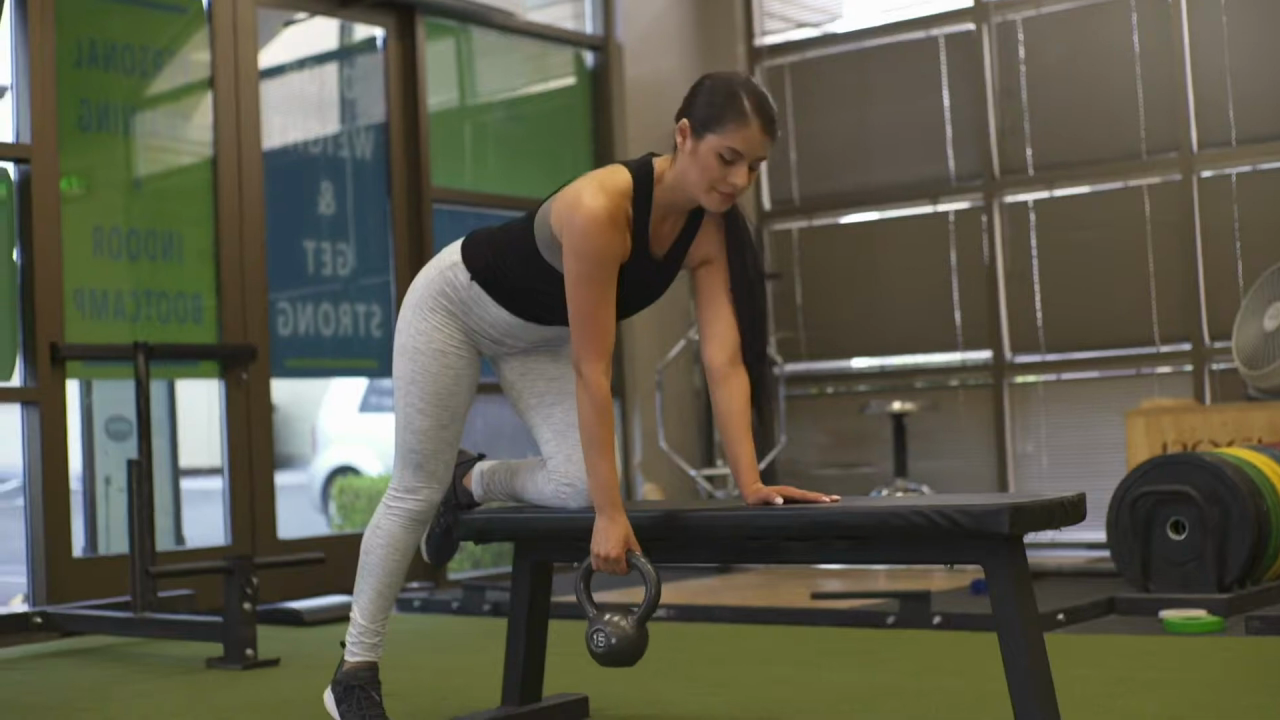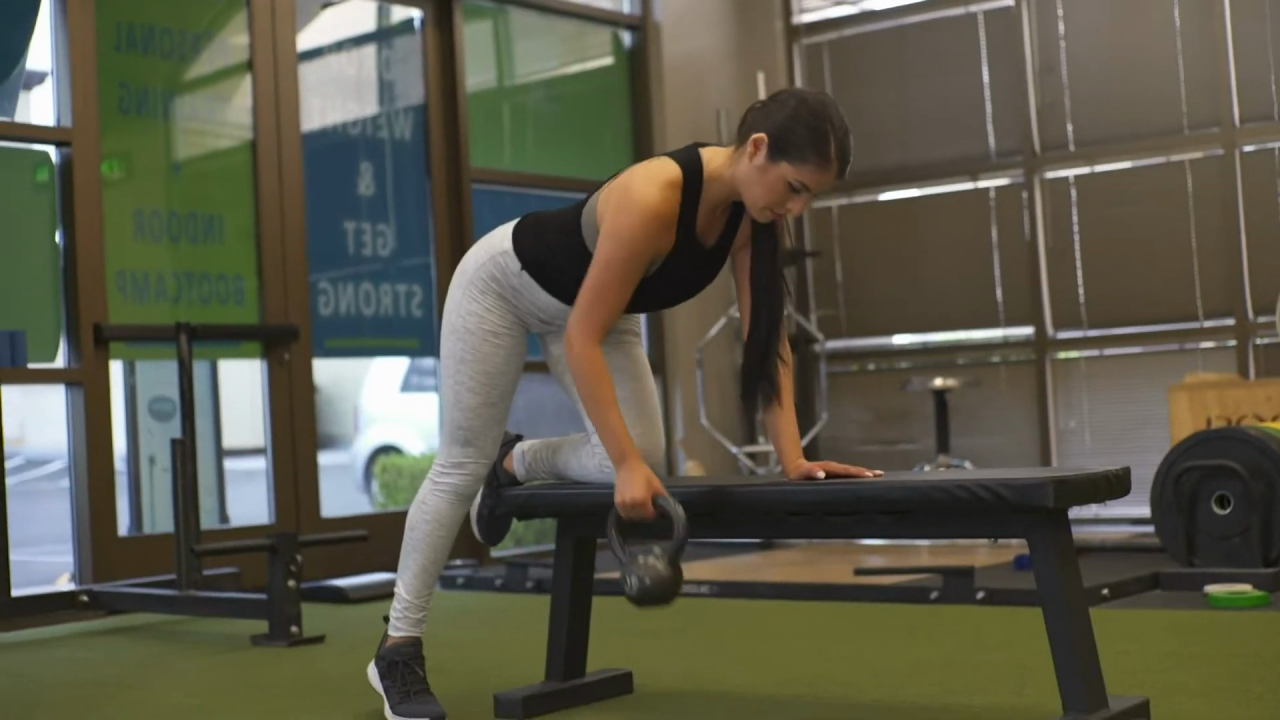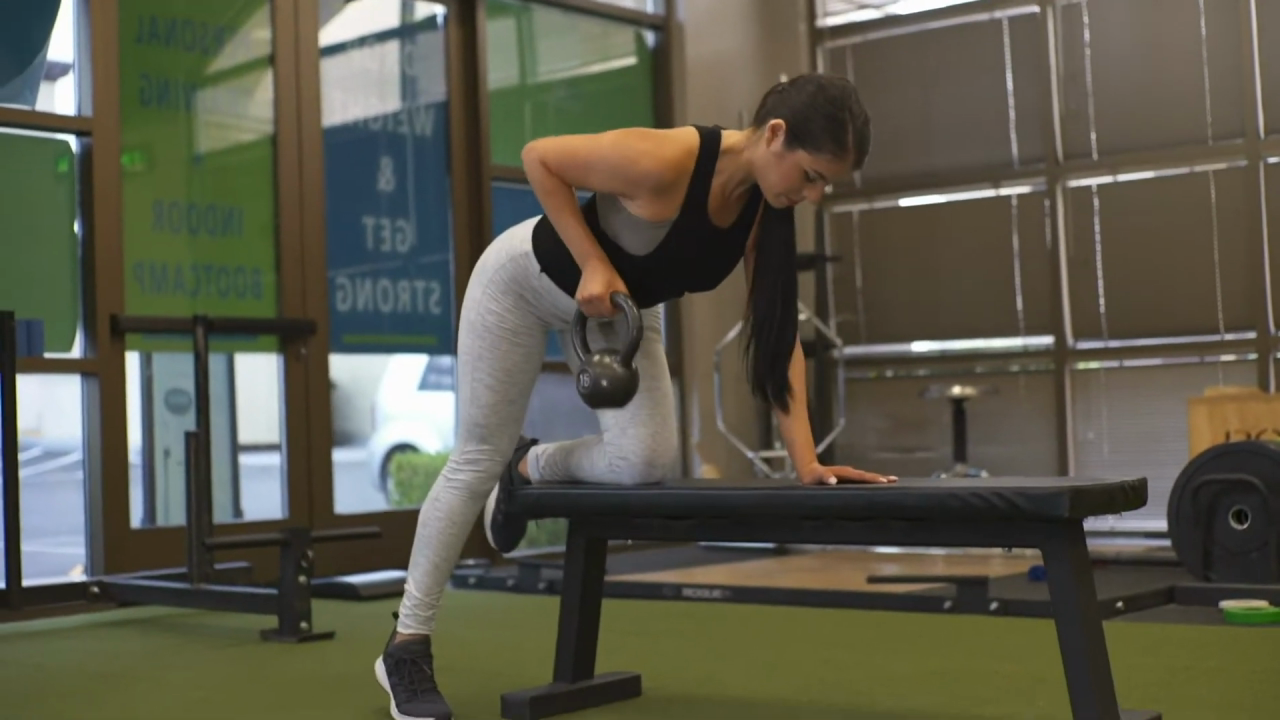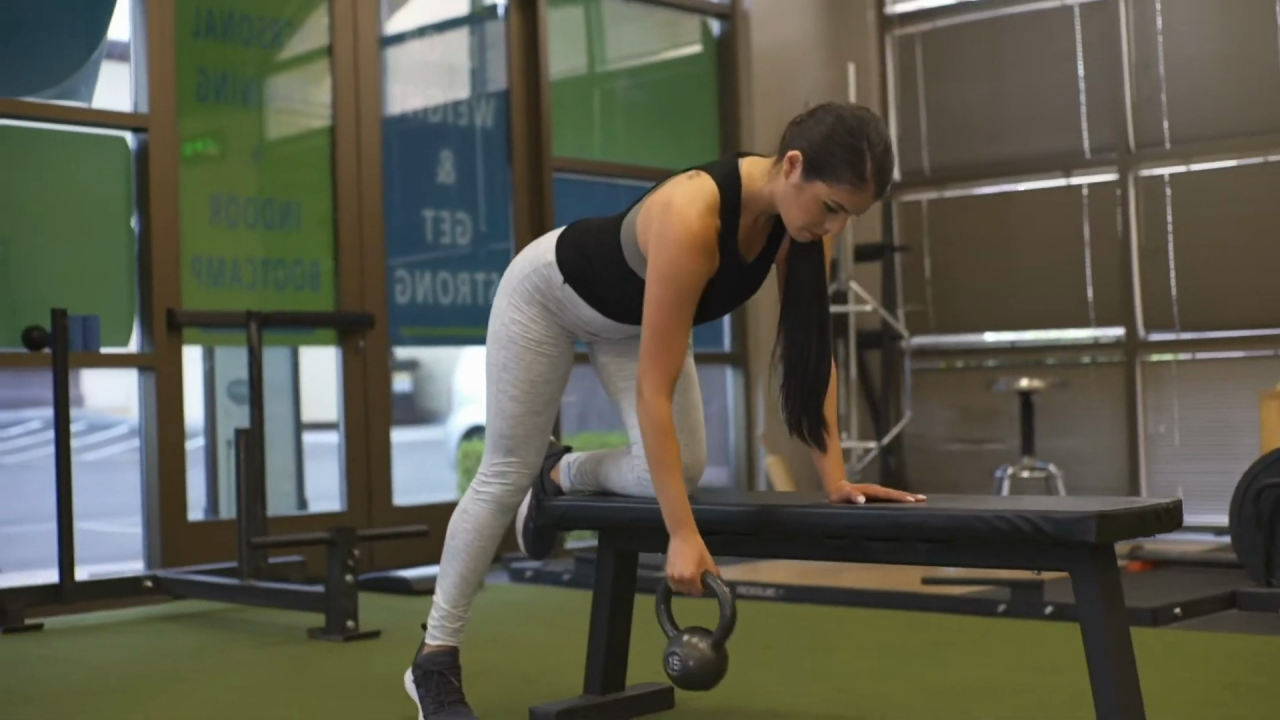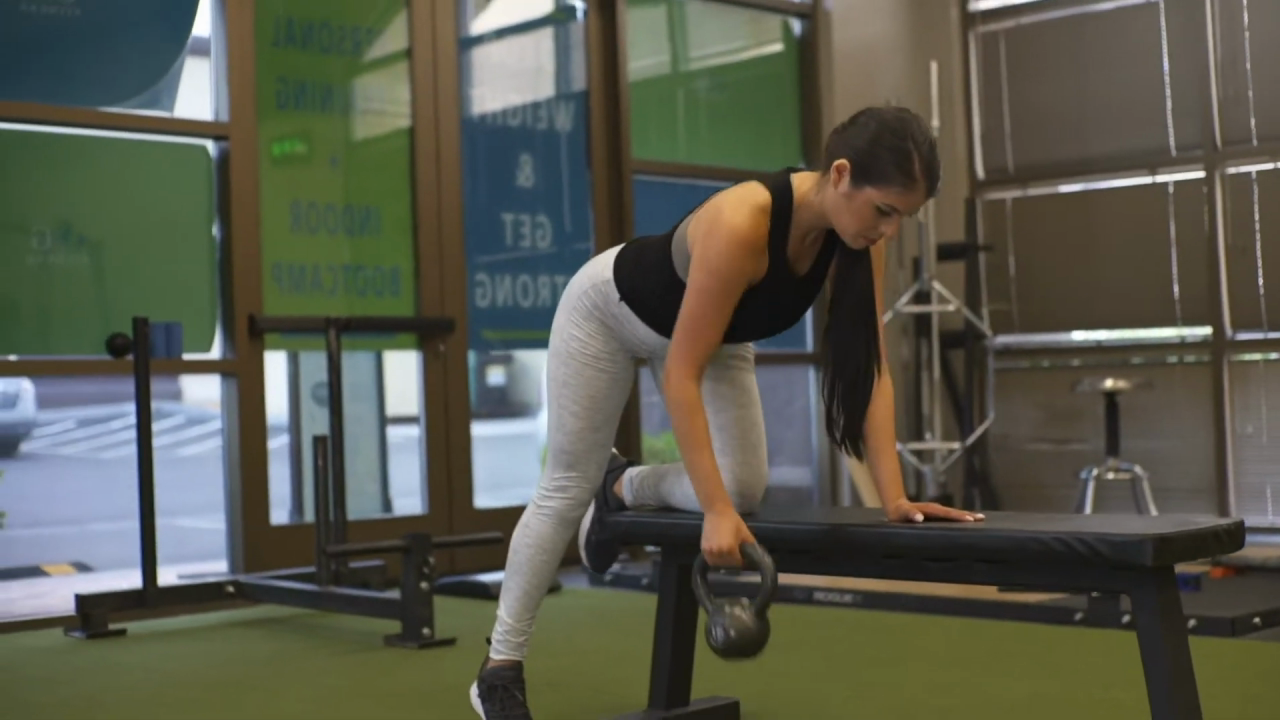
dt=1s
person 1, frame 1
left shoulder: (713, 228)
right shoulder: (602, 206)
left elbow: (725, 358)
right elbow: (591, 369)
left wrist: (749, 481)
right wrist: (610, 513)
left hip: (540, 330)
right hip: (456, 304)
left knee: (581, 484)
right knee: (417, 489)
left ankle: (473, 482)
person 1, frame 2
left shoulder: (753, 209)
right shoulder: (654, 195)
left elbow: (768, 336)
right elbow: (579, 340)
left wrist: (792, 457)
right wrist: (623, 467)
left hip: (591, 306)
right hip: (506, 281)
left knee: (641, 459)
right knee: (462, 465)
left ankle: (516, 461)
right ankle: (397, 648)
person 1, frame 3
left shoulder: (769, 201)
right shoulder: (666, 159)
left elbow: (779, 331)
right elbow: (538, 157)
left wrist: (806, 460)
right wrist: (592, 261)
left hip: (624, 301)
right hip: (526, 280)
left knee: (647, 461)
right knee: (478, 460)
left ankle: (531, 466)
right ankle: (406, 645)
person 1, frame 4
left shoulder: (798, 210)
right shoulder: (692, 218)
left elbow: (812, 348)
right elbow: (654, 391)
left wrist: (834, 477)
right wrist: (682, 536)
left hip: (633, 312)
right hip: (551, 292)
left knee: (677, 472)
right knee: (505, 475)
left ankle: (562, 474)
right ankle: (434, 657)
person 1, frame 5
left shoulder: (857, 236)
right shoulder: (742, 223)
left elbow: (870, 368)
right elbow: (680, 376)
left wrist: (893, 496)
right wrist: (714, 513)
left hip: (712, 330)
right hip: (613, 309)
left knee: (742, 488)
right knee: (566, 491)
left ankle: (624, 488)
right ankle: (499, 671)
